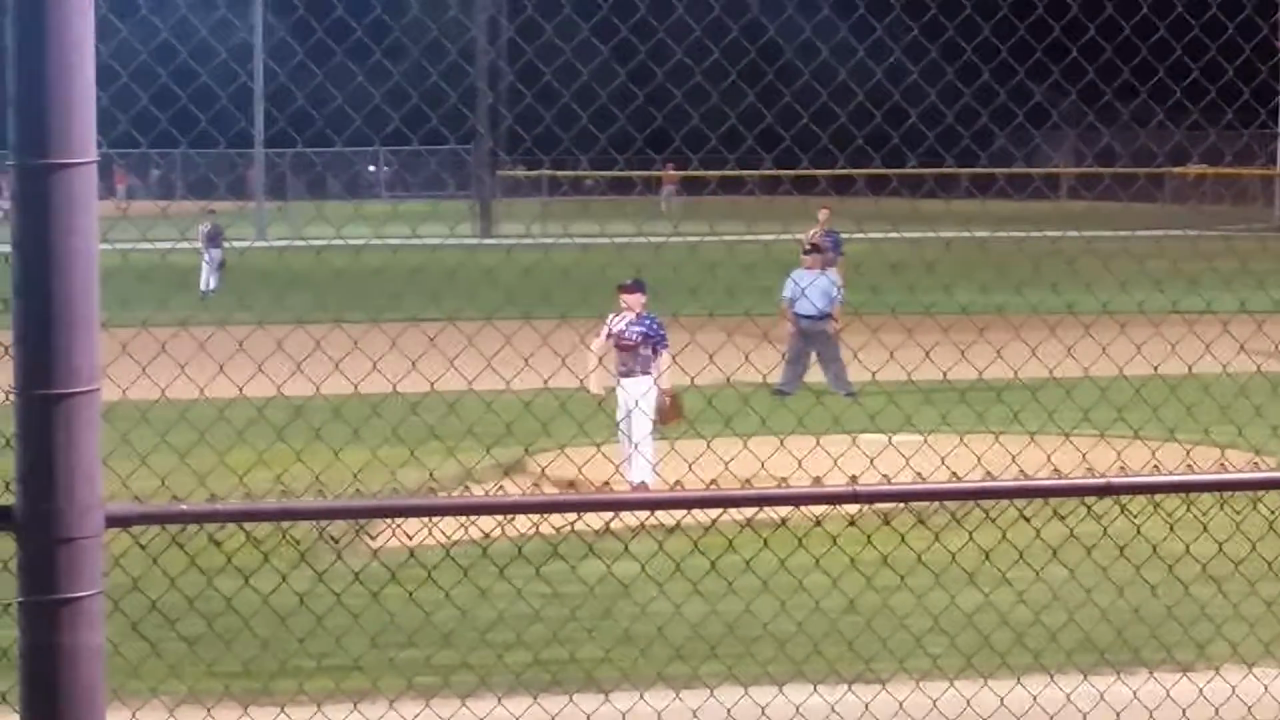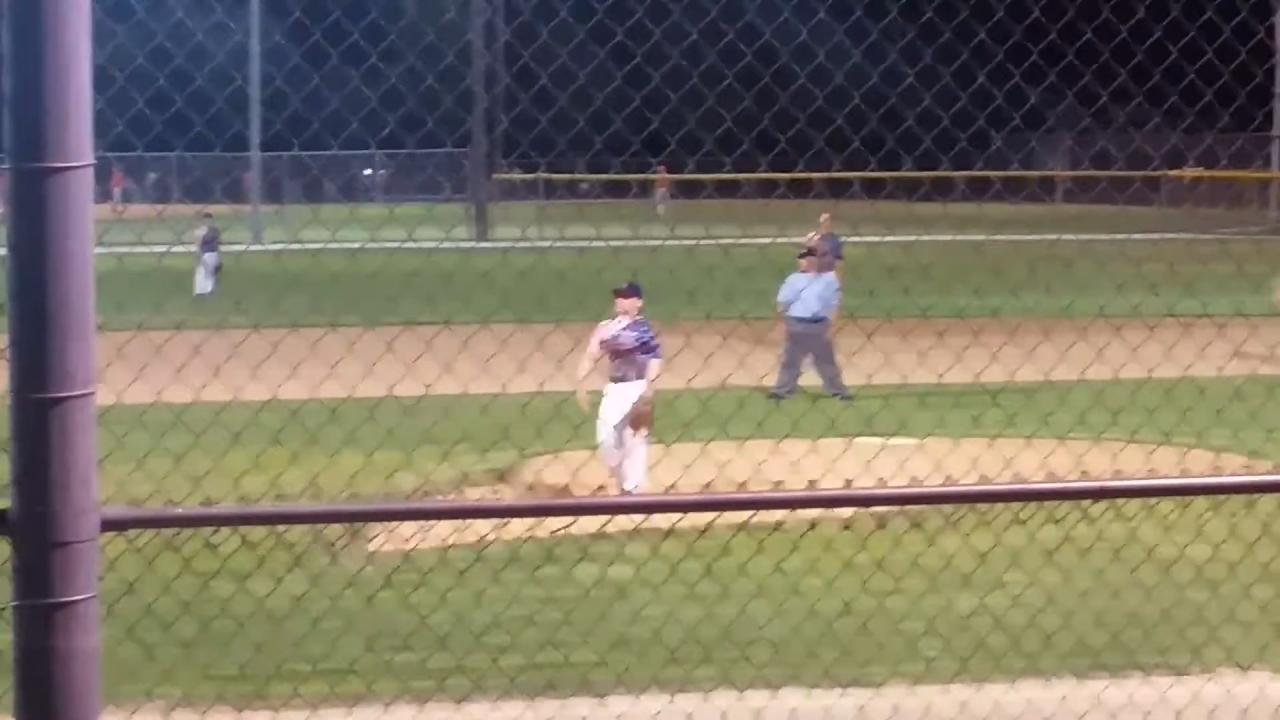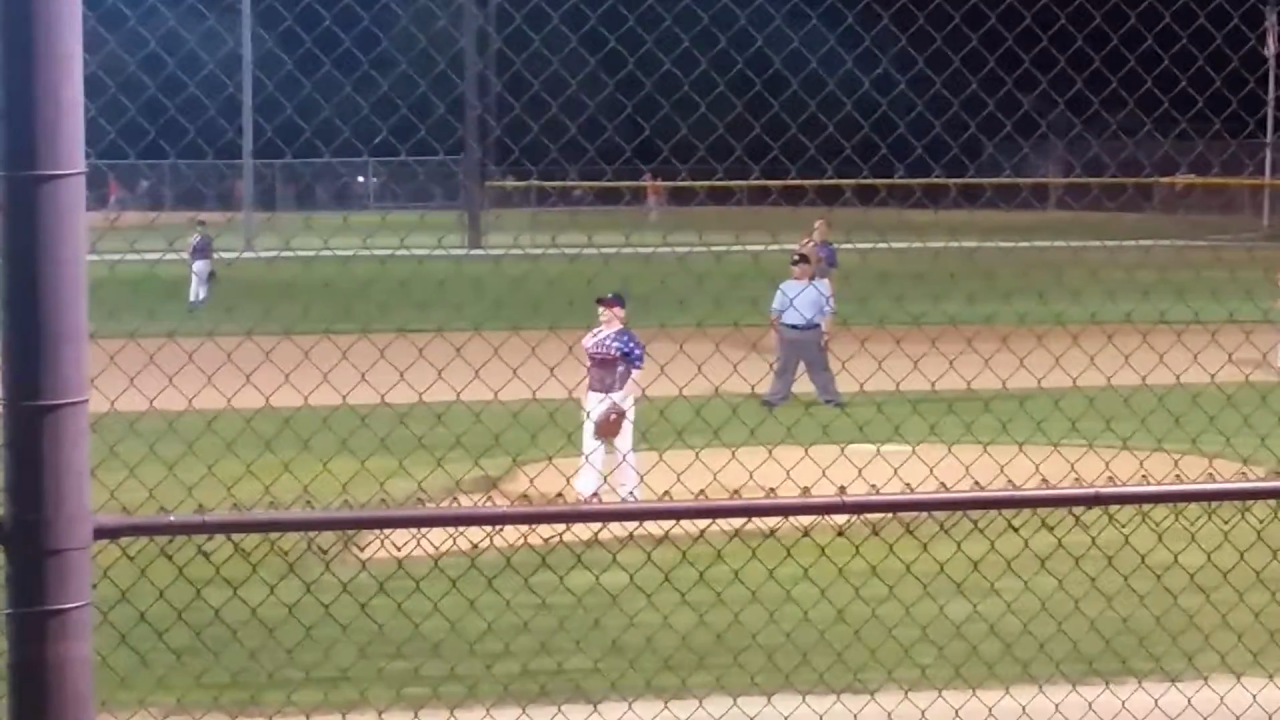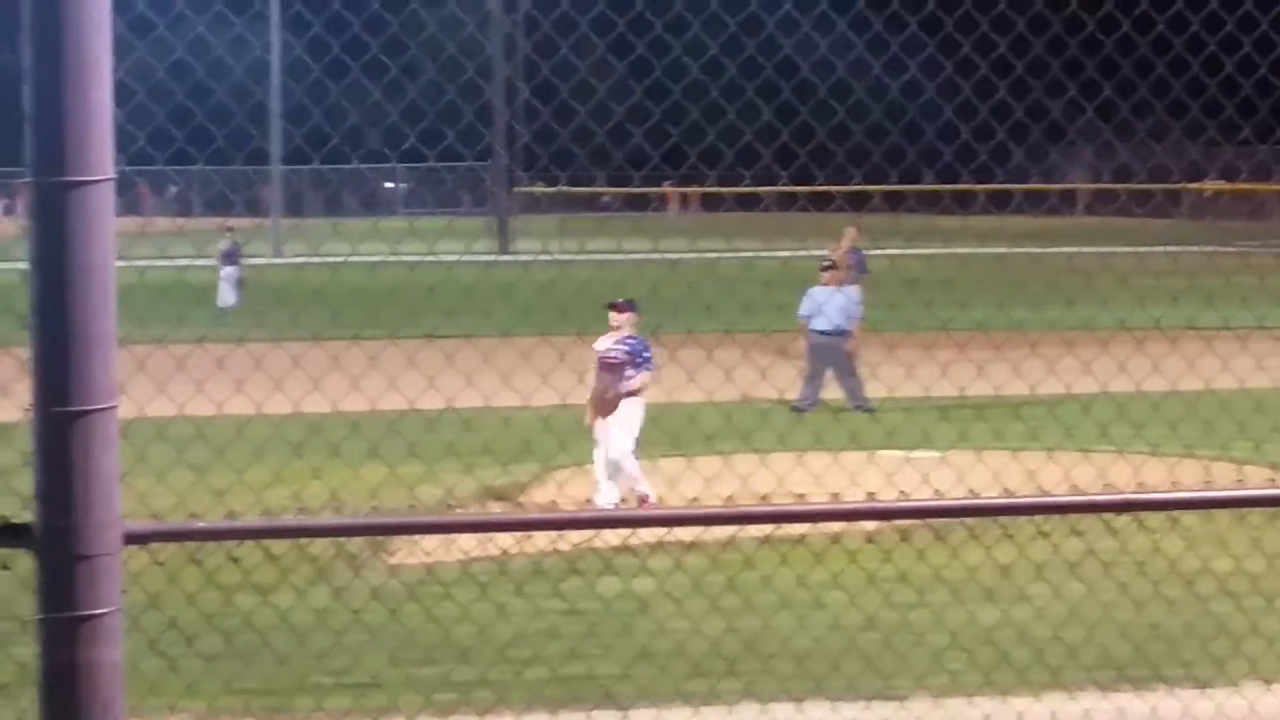
dt=0.3s
person 1, frame 1
left shoulder: (650, 323)
right shoulder: (614, 321)
left elbow: (664, 355)
right elbow: (596, 347)
left wrist: (664, 385)
right wrist: (592, 377)
left hip: (644, 383)
right hip: (623, 384)
left knee: (641, 432)
right knee: (625, 434)
left ankle: (642, 481)
right ankle: (634, 479)
person 1, frame 2
left shoulder: (644, 329)
right shoulder: (607, 327)
left elbow: (654, 364)
right elbow: (592, 354)
left wrist: (647, 394)
right wrist: (580, 382)
left hip: (635, 389)
right hip: (613, 388)
left knee: (634, 439)
right knee: (605, 437)
left ankle: (635, 488)
right ankle: (625, 480)
person 1, frame 3
left shoulder: (628, 339)
right shoulder: (591, 336)
left elbow: (635, 375)
left wrist: (620, 402)
right wrist: (586, 398)
left hip: (619, 399)
right hip: (595, 398)
left knee: (623, 449)
right knee: (590, 447)
left ankle: (629, 495)
right ankle: (587, 494)
person 1, frame 4
left shoulder: (637, 343)
right shoulder: (602, 342)
left elbow: (645, 378)
left wrist: (621, 389)
right wrist: (592, 407)
left hip: (628, 404)
right hip: (605, 404)
left knee: (619, 454)
right knee: (602, 456)
left ankle: (643, 492)
right ankle: (607, 503)
